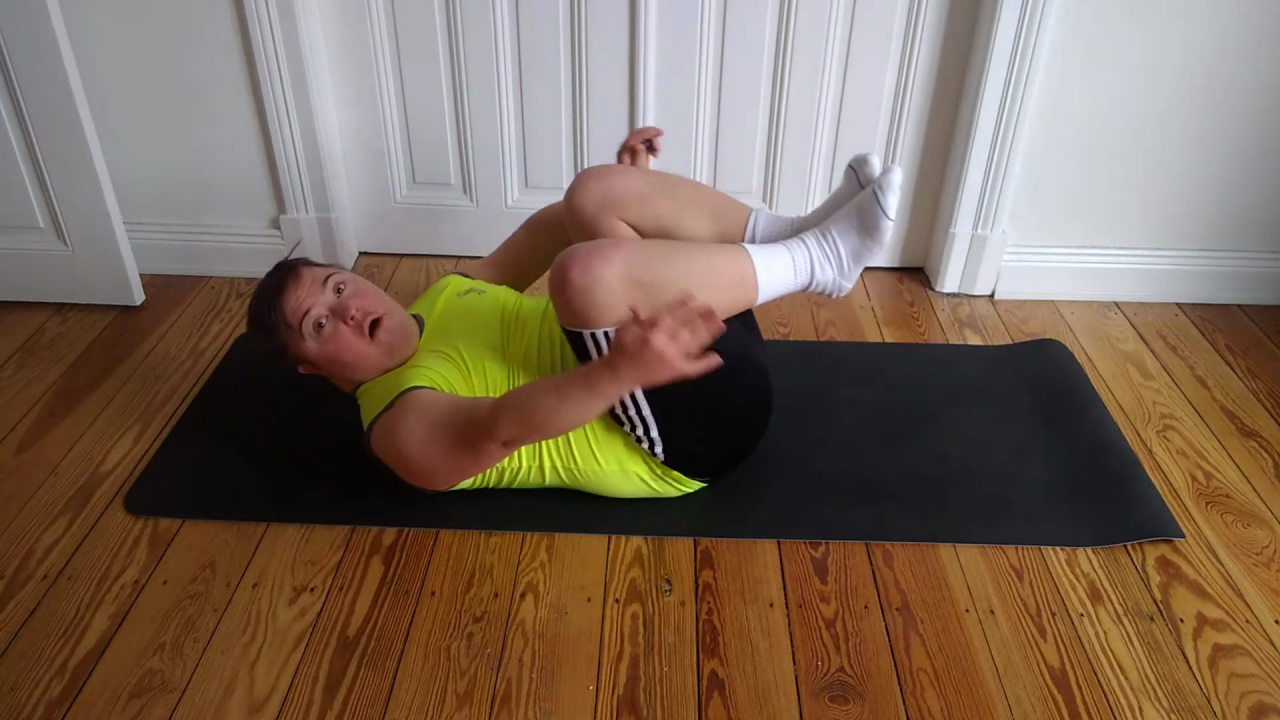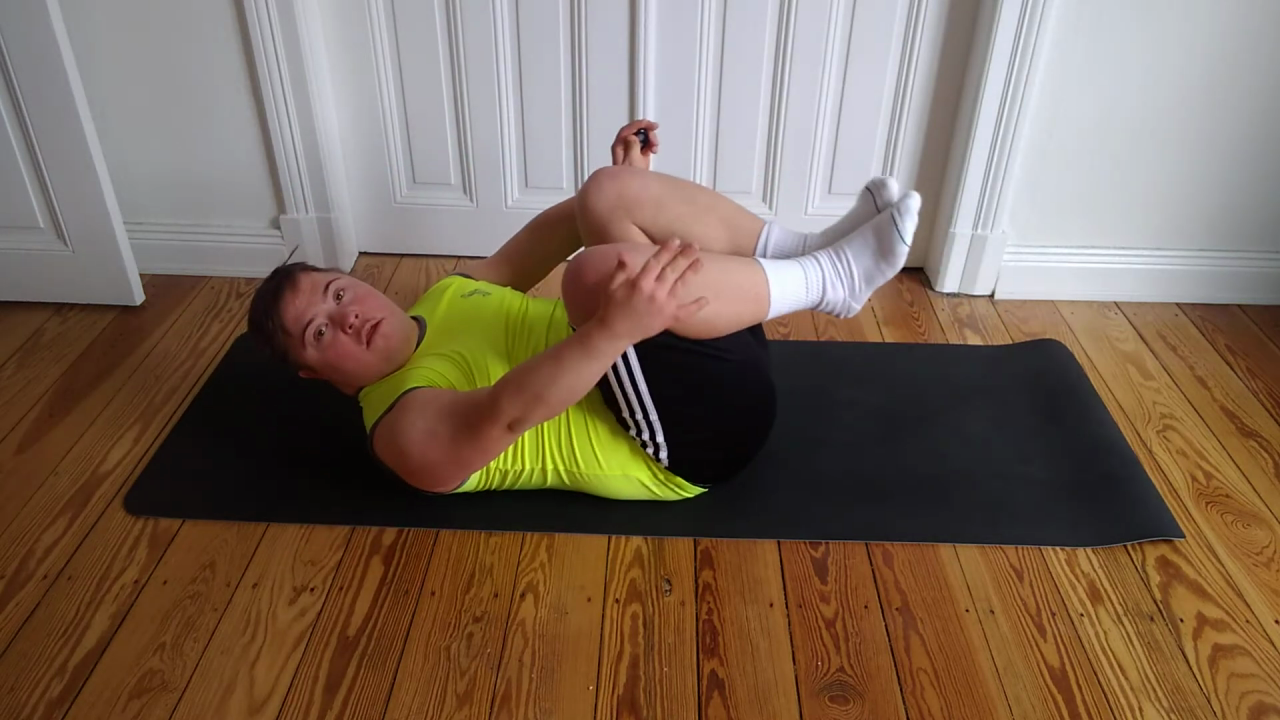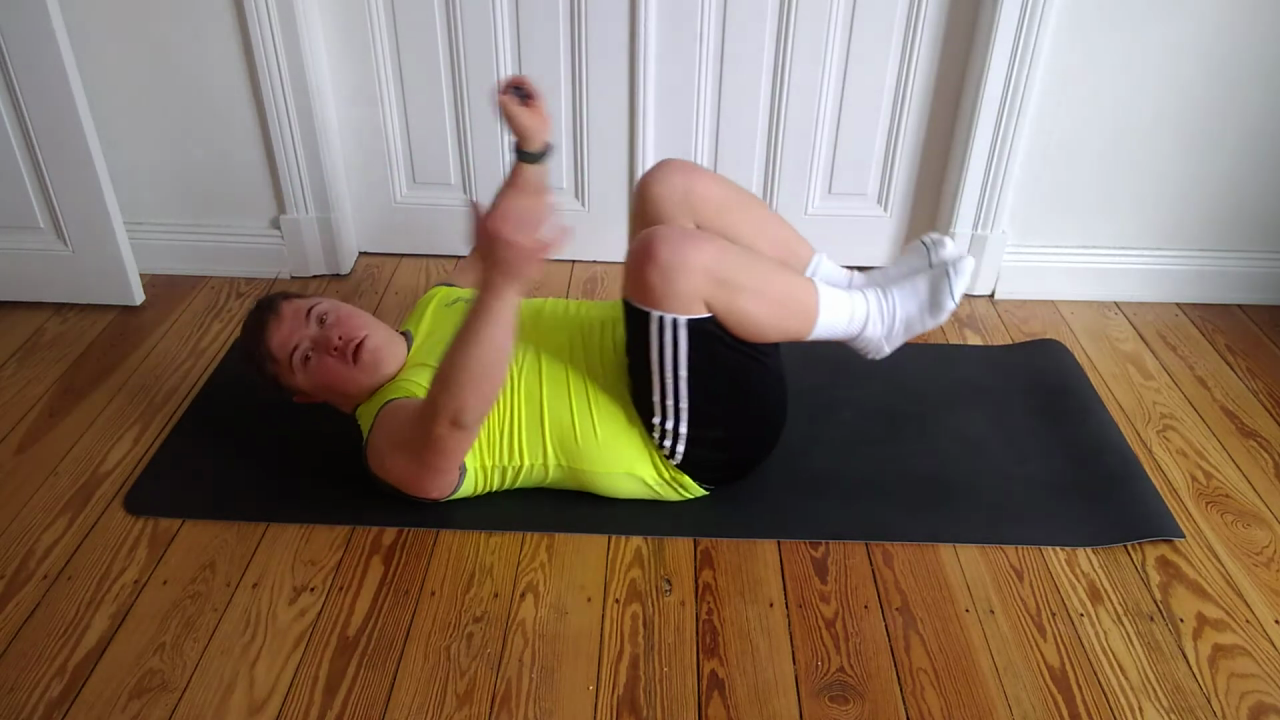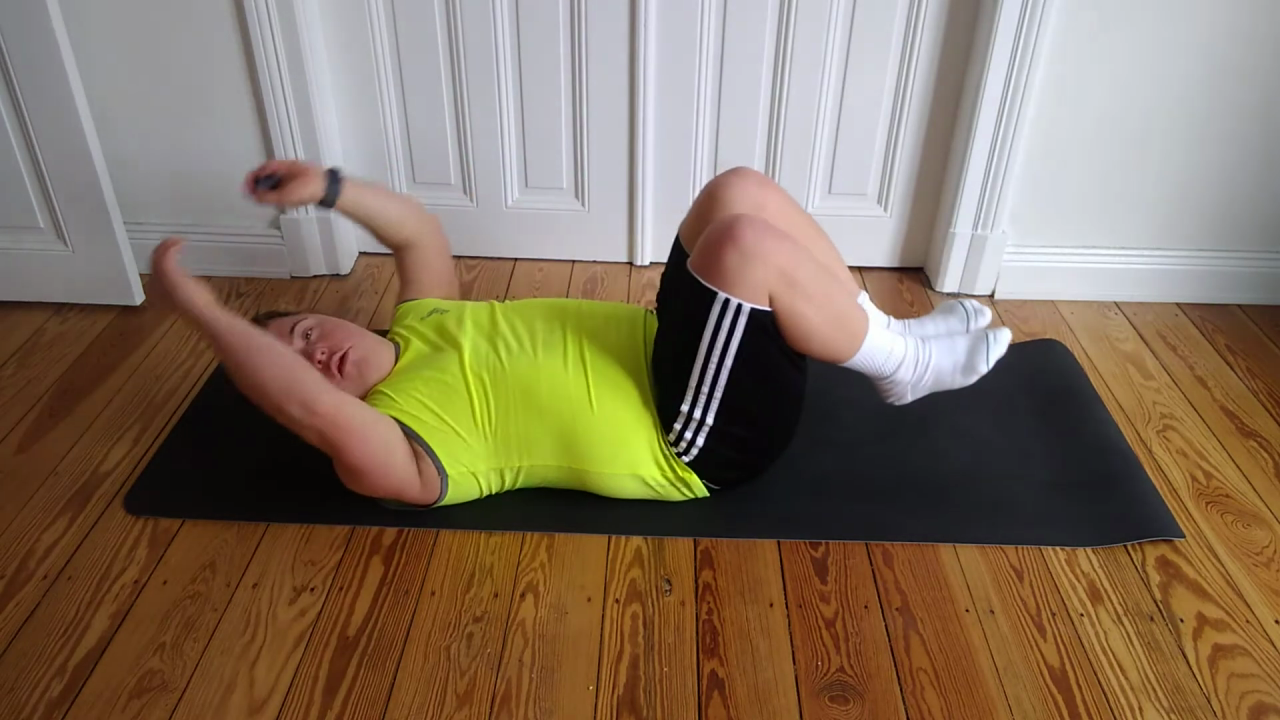
dt=0.4s
person 1, frame 1
left shoulder: (444, 300)
right shoulder: (399, 426)
left elbow: (543, 238)
right elbow: (508, 425)
left wrist: (627, 187)
right wrist: (628, 369)
left hip: (698, 341)
right hip: (692, 437)
left knee: (595, 194)
right knee: (592, 271)
left ankle: (795, 242)
right ankle: (814, 262)
person 1, frame 2
left shoulder: (442, 300)
right shoulder: (406, 430)
left elbow: (544, 238)
right elbow: (508, 410)
left wrist: (632, 189)
right wrist: (618, 327)
left hip: (709, 349)
right hip: (699, 441)
left knee: (607, 194)
right knee: (599, 275)
left ankle: (809, 255)
right ankle: (830, 279)
person 1, frame 3
left shoulder: (435, 313)
right shoulder: (397, 445)
left elbow: (509, 226)
right elbow: (459, 414)
left wrist: (532, 149)
right wrist: (502, 283)
right hip: (697, 445)
left knee: (672, 185)
right knee: (669, 253)
left ankle: (853, 293)
right ankle: (872, 318)
person 1, frame 4
left shoulder: (416, 328)
right shoulder: (380, 445)
left elbow: (420, 230)
right elbow: (308, 402)
left wrist: (324, 187)
right wrist: (196, 304)
left hip: (656, 358)
right hip: (691, 443)
left knee: (741, 191)
right knee: (748, 243)
left ankle: (881, 338)
right ankle: (902, 364)
